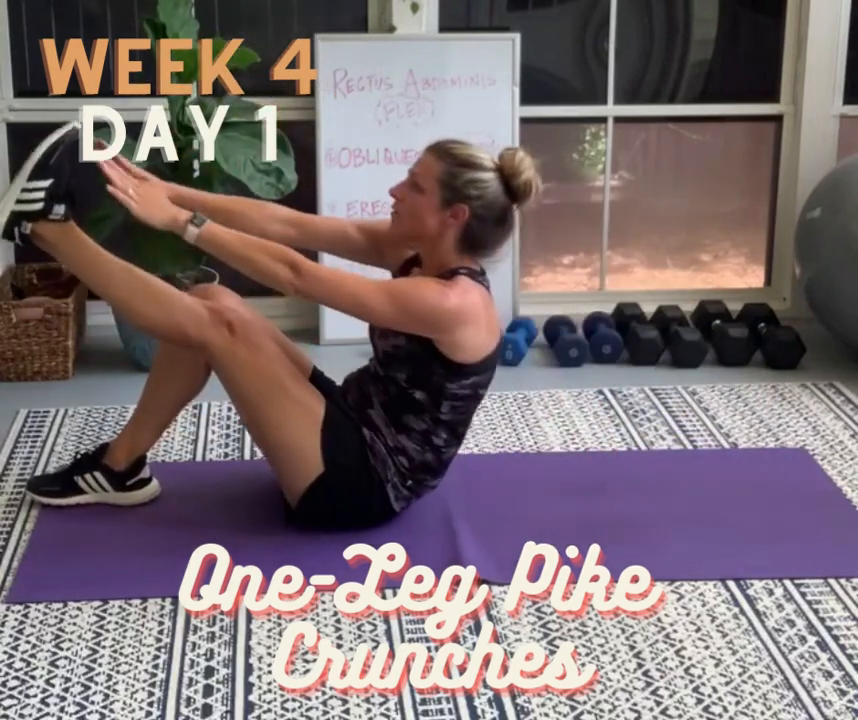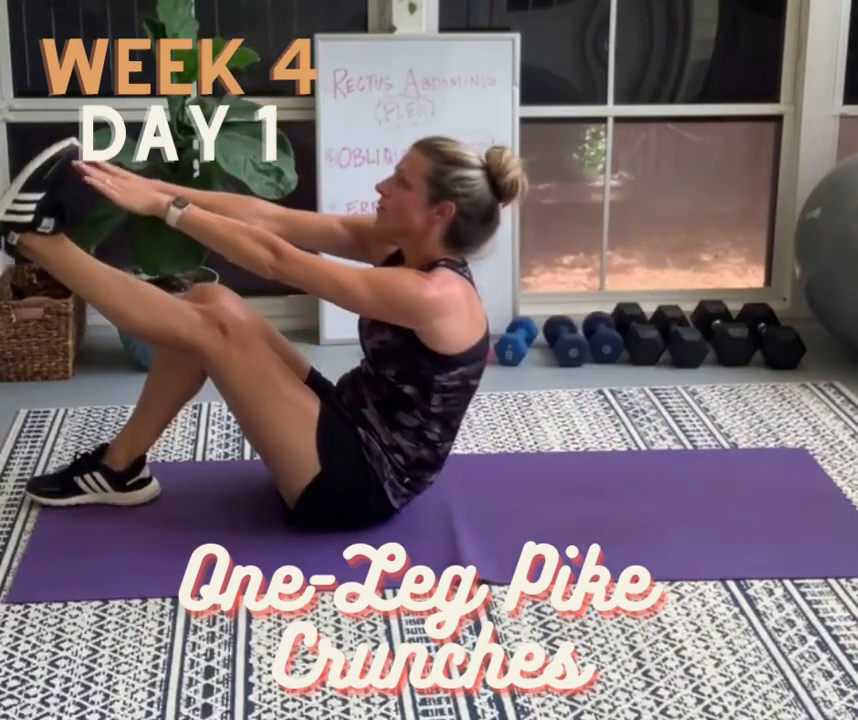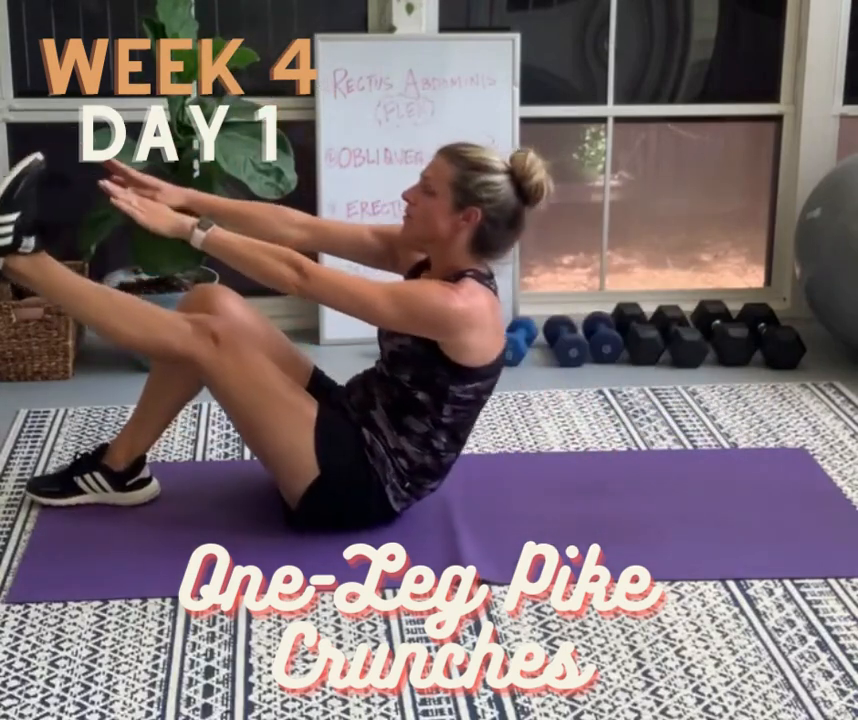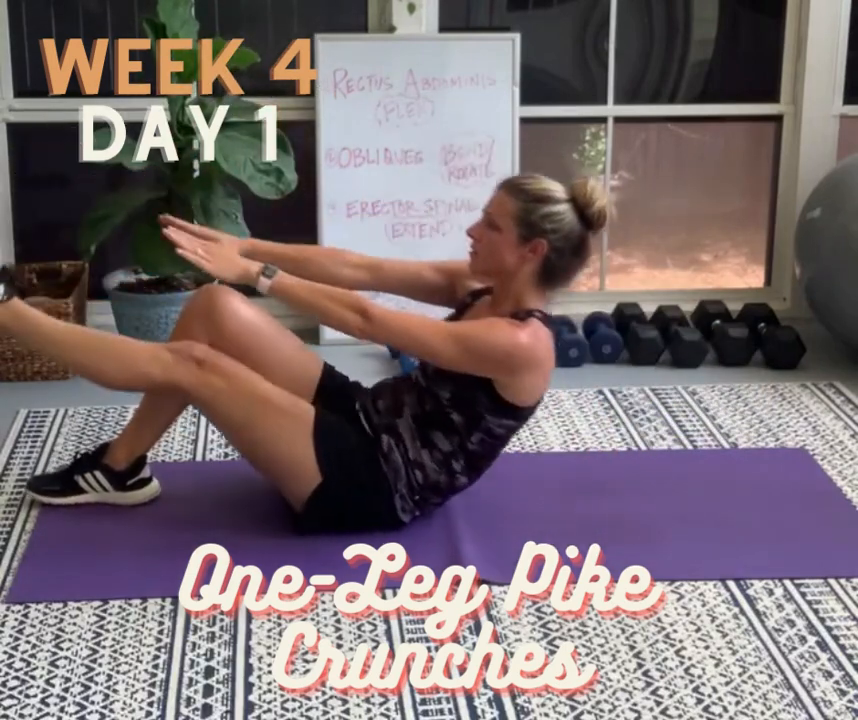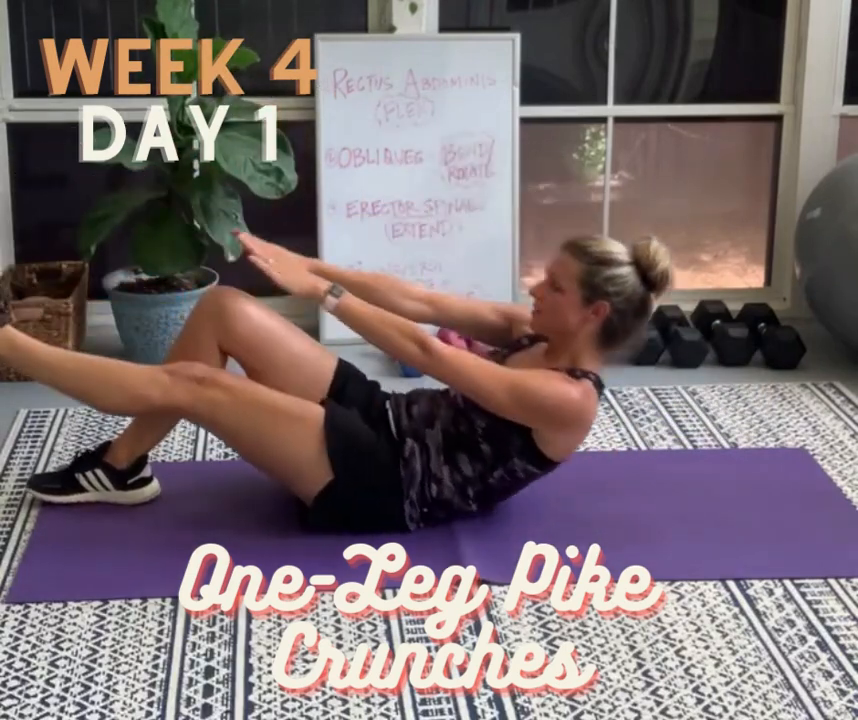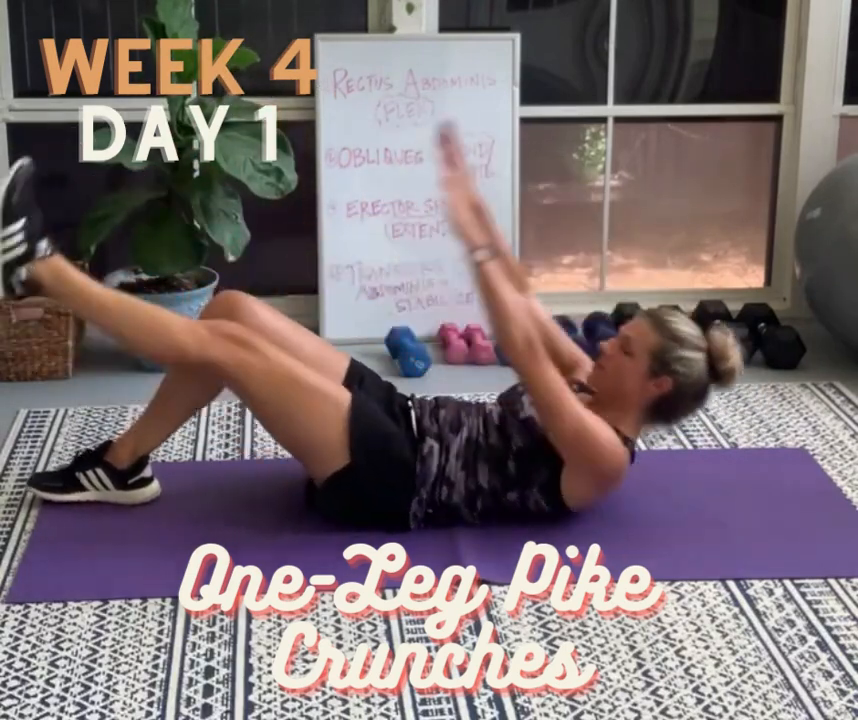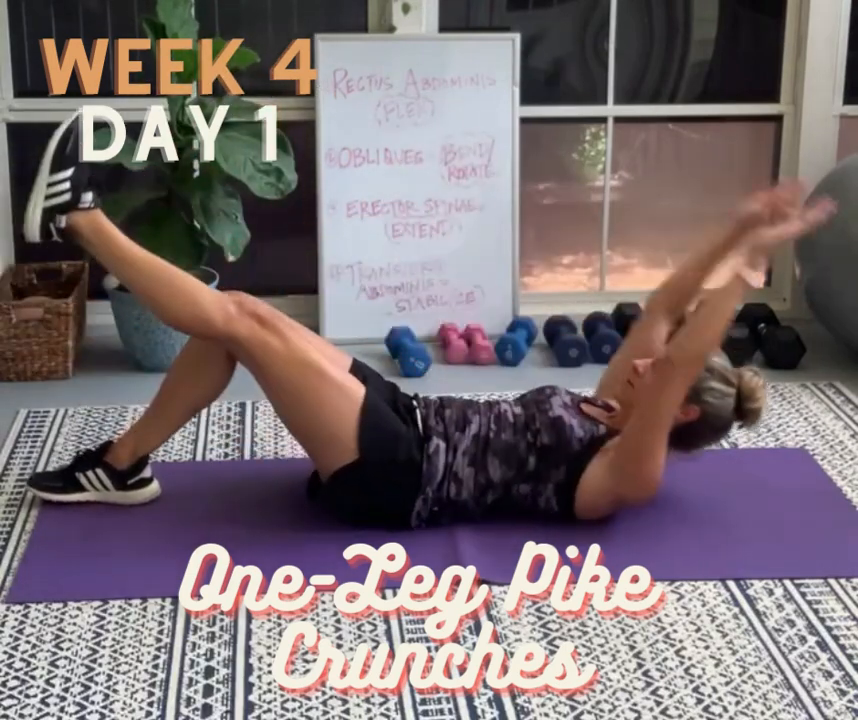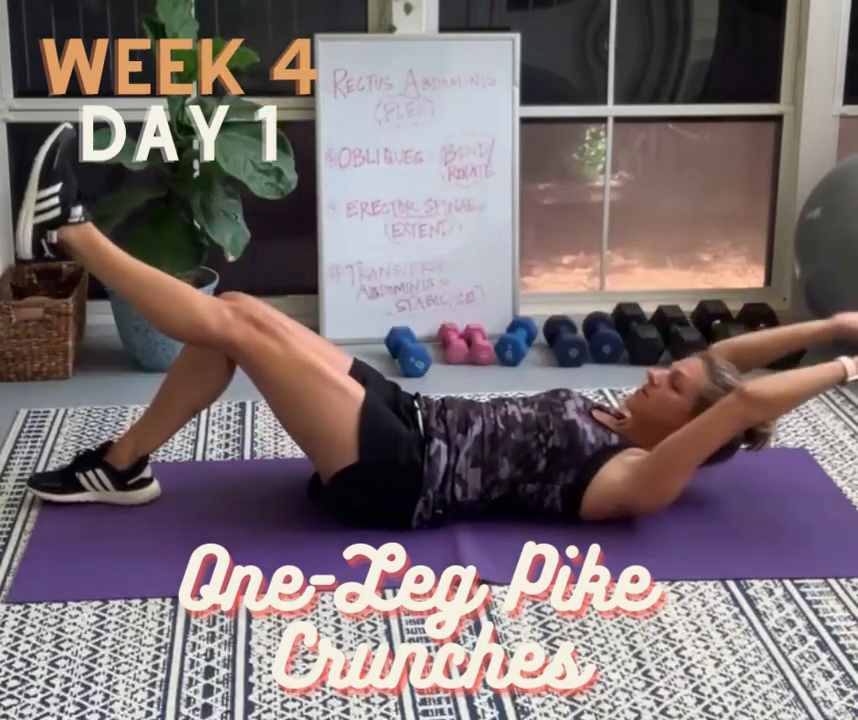
dt=0.3s
person 1, frame 1
left shoulder: (454, 303)
right shoulder: (414, 251)
left elbow: (297, 275)
right elbow: (288, 224)
left wrist: (183, 222)
right wrist: (172, 192)
left hip: (364, 483)
right hip: (351, 428)
left knee: (218, 324)
right knee: (208, 300)
left ankle: (50, 225)
right ankle: (120, 467)
person 1, frame 2
left shoulder: (432, 295)
right shoulder: (403, 246)
left elbow: (276, 259)
right elbow: (273, 219)
left wrist: (161, 208)
right wrist: (155, 188)
left hip: (361, 483)
right hip: (347, 429)
left knee: (212, 327)
right knee: (209, 301)
right ankle: (120, 469)
person 1, frame 3
left shoulder: (459, 306)
right shoulder: (428, 254)
left elbow: (302, 277)
right elbow: (304, 230)
left wrist: (188, 228)
right wrist: (184, 197)
left hip: (363, 483)
right hip: (352, 428)
left knee: (204, 337)
right knee: (209, 302)
right ankle: (119, 468)
person 1, frame 4
left shoulder: (522, 345)
right shoulder: (484, 288)
left elbow: (365, 321)
right elbow: (359, 268)
left wrist: (255, 274)
right wrist: (240, 246)
left hip: (368, 485)
right hip: (361, 420)
left knee: (187, 364)
right knee: (212, 306)
right ankle: (121, 469)
person 1, frame 5
left shoulder: (569, 401)
right shoulder: (536, 334)
left elbow: (425, 352)
right elbow: (422, 302)
left wrist: (321, 291)
right wrist: (310, 265)
left hip: (381, 484)
right hip: (380, 421)
left knee: (186, 383)
right knee: (222, 307)
right ankle: (120, 467)
person 1, frame 6
left shoulder: (603, 458)
right shoulder: (585, 395)
left elbow: (525, 360)
right elbow: (522, 308)
left wrist: (472, 246)
right wrist: (478, 220)
left hip: (389, 480)
right hip: (398, 425)
left knee: (217, 342)
right knee: (234, 310)
right ankle: (122, 467)
person 1, frame 7
left shoulder: (631, 476)
right shoulder: (608, 413)
left elbow: (674, 373)
right elbow: (655, 319)
left wrist: (743, 261)
right wrist: (736, 238)
left hip: (395, 478)
right hip: (409, 424)
left knee: (236, 320)
right knee: (237, 320)
left ankle: (82, 217)
right ankle: (121, 467)
person 1, frame 8
left shoulder: (643, 481)
right shoulder: (618, 428)
left elbow: (745, 399)
right elbow: (722, 355)
left hip: (396, 475)
right hip: (411, 424)
left knee: (234, 326)
right knee: (237, 308)
left ankle: (71, 232)
right ankle: (121, 467)
